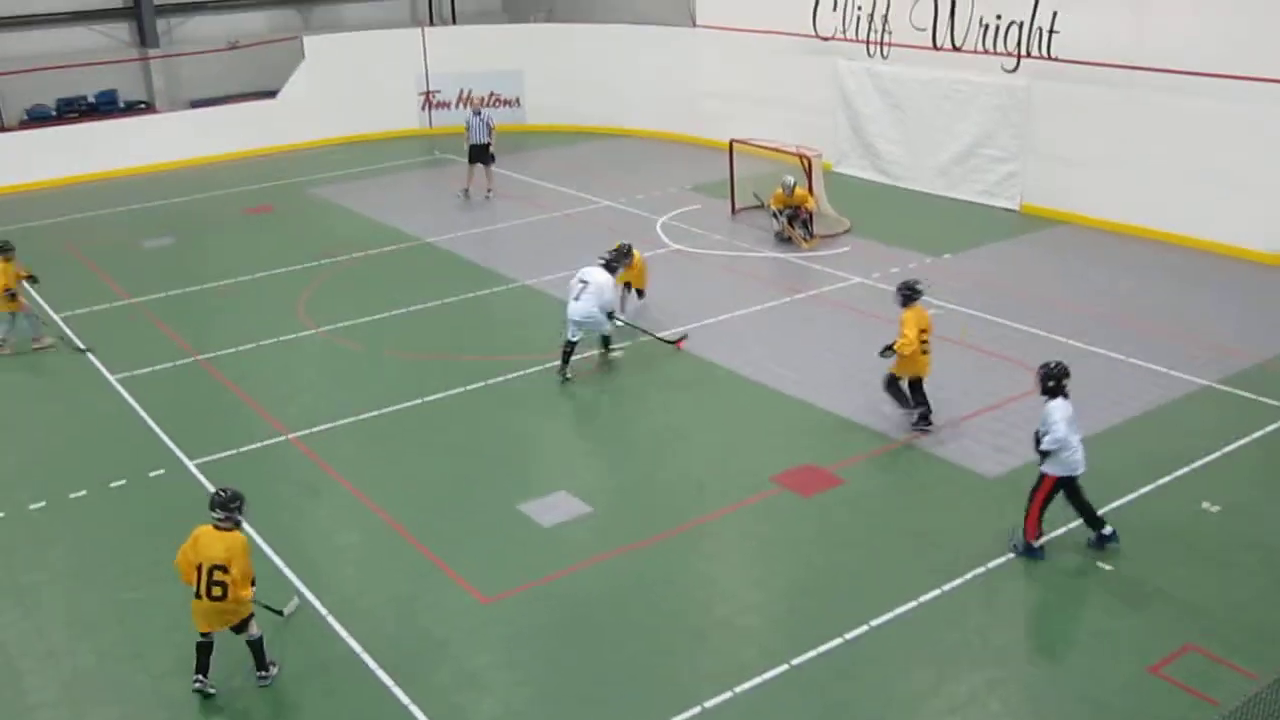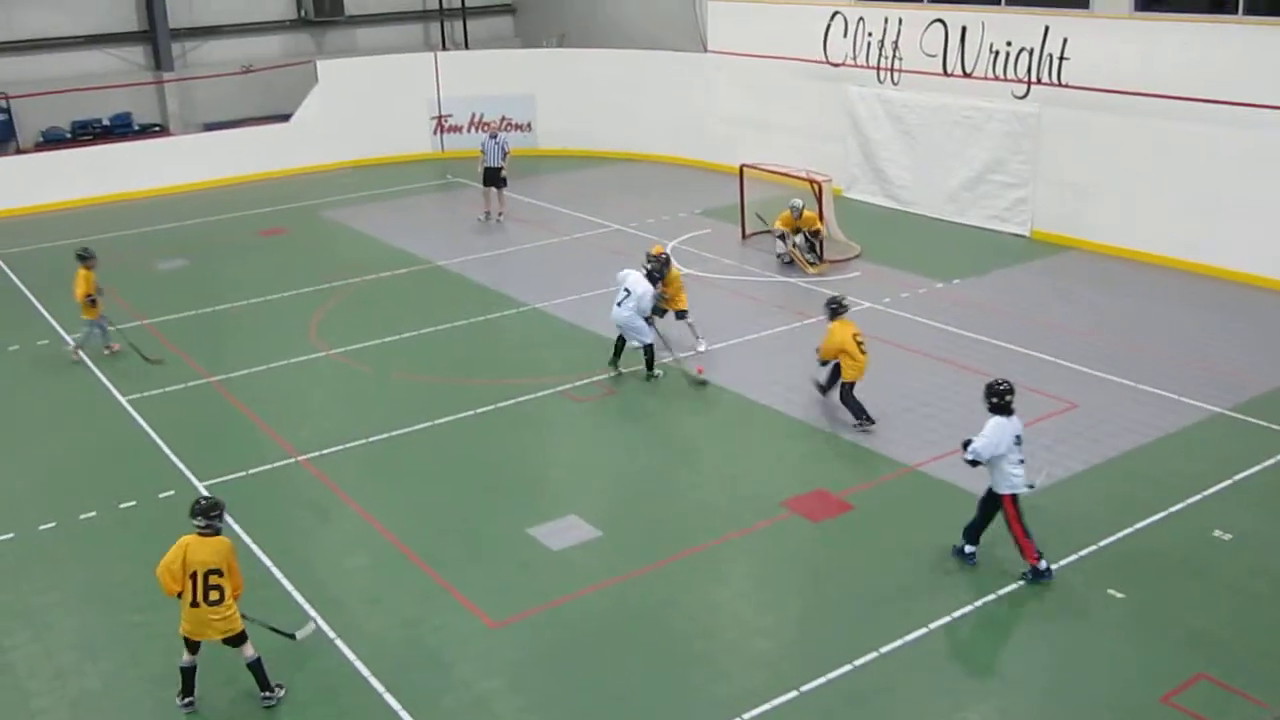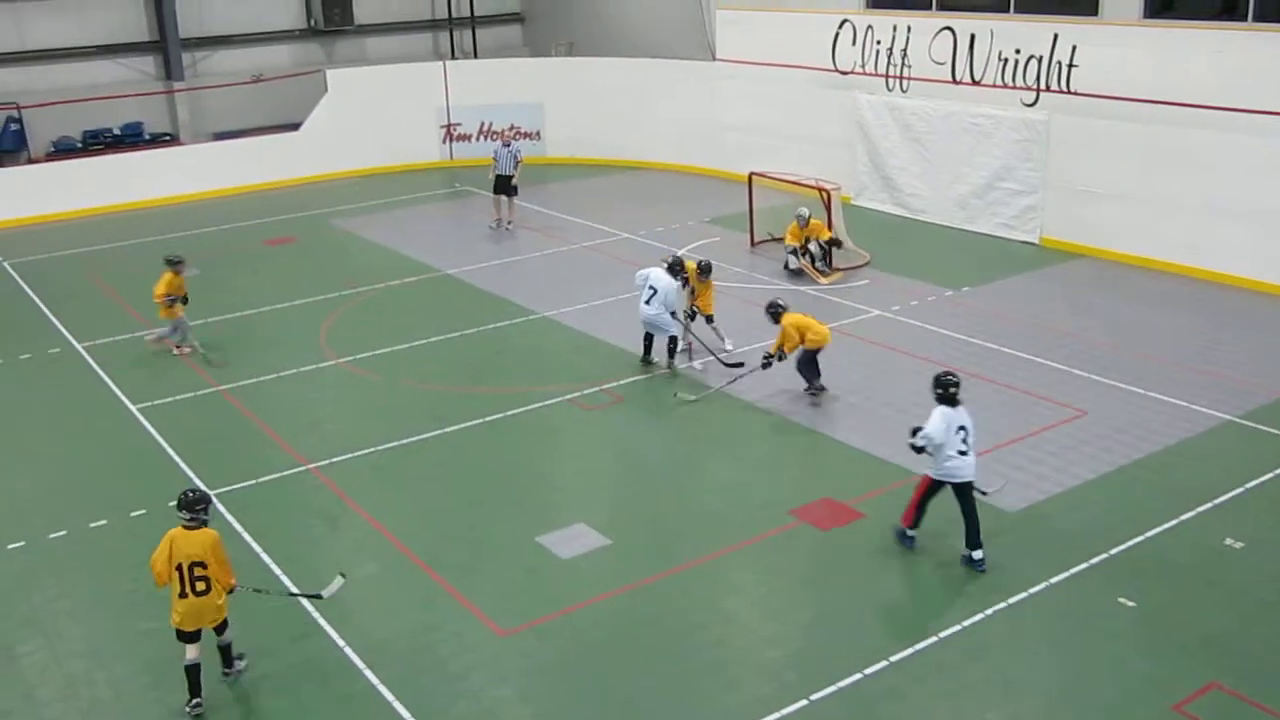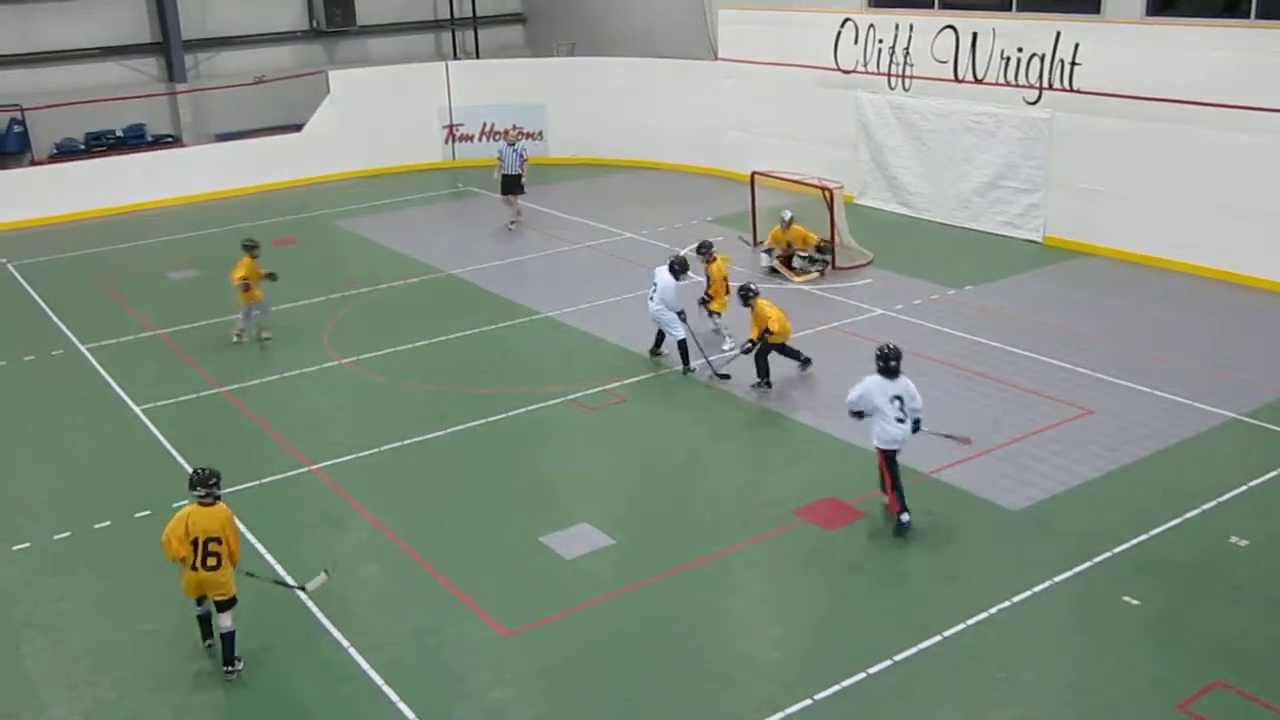
dt=0.4s
person 1, frame 1
left shoulder: (200, 533)
right shoulder: (239, 540)
left elbow: (183, 562)
right elbow: (241, 577)
right wrist: (247, 593)
left hip: (201, 602)
right hip: (229, 602)
left knee: (206, 633)
right knee: (251, 627)
left ankle: (200, 677)
right ankle: (263, 671)
person 1, frame 2
left shoulder: (184, 544)
right shoulder: (224, 545)
left elbow: (166, 572)
right elbow: (235, 579)
left wrist: (178, 591)
right wrist: (232, 598)
left hip: (194, 614)
right hip: (223, 611)
left knee: (190, 654)
right knee: (247, 648)
left ankle: (187, 698)
right ankle: (267, 692)
person 1, frame 3
left shoulder: (172, 537)
right shoulder: (211, 537)
left elbow: (158, 565)
right elbow: (222, 568)
right wrist: (230, 585)
left hip: (186, 605)
right hip: (212, 599)
left knee: (191, 649)
right knee: (223, 633)
left ankle: (195, 700)
right ankle: (229, 667)
person 1, frame 4
left shoulder: (186, 513)
right shoulder: (224, 512)
left elbow: (170, 540)
right elbow: (233, 545)
left wrist: (181, 557)
right wrist: (233, 563)
left hip: (194, 575)
right hip: (220, 575)
left knee: (201, 605)
right knee: (226, 617)
left ankle: (208, 639)
right ankle: (229, 665)
person 2, frame 1
left shoulder: (1055, 407)
right shoulder: (1060, 402)
left elbow: (1058, 437)
left wrist: (1043, 446)
right wrist: (1043, 441)
left hip: (1059, 464)
right hip: (1070, 459)
left knee: (1037, 500)
right knee: (1076, 499)
left ankle: (1032, 545)
right ankle: (1105, 533)
person 2, frame 2
left shoulder: (996, 425)
right shoulder: (1013, 420)
left elbow: (980, 449)
left wrist: (969, 448)
right wrist: (975, 451)
left hip: (1005, 482)
right hip: (1011, 475)
left knee: (1016, 526)
right knee: (984, 510)
left ankle: (1040, 567)
right ankle: (968, 548)
person 2, frame 3
left shoulder: (941, 413)
right shoulder: (962, 412)
left elbow: (932, 435)
left wrist: (918, 439)
left hip: (942, 469)
right hip: (966, 467)
left knee: (919, 499)
right knee: (969, 511)
left ankle: (908, 533)
right ankle: (977, 555)
person 2, frame 4
left shoulder: (871, 382)
right shoulder: (905, 381)
left elbow: (853, 400)
right elbow: (916, 404)
left wrist: (857, 410)
right wrist: (915, 422)
left hip: (885, 436)
right hip: (902, 432)
left knee: (890, 476)
right knee: (888, 468)
left ankle: (902, 517)
right ankle: (891, 502)
